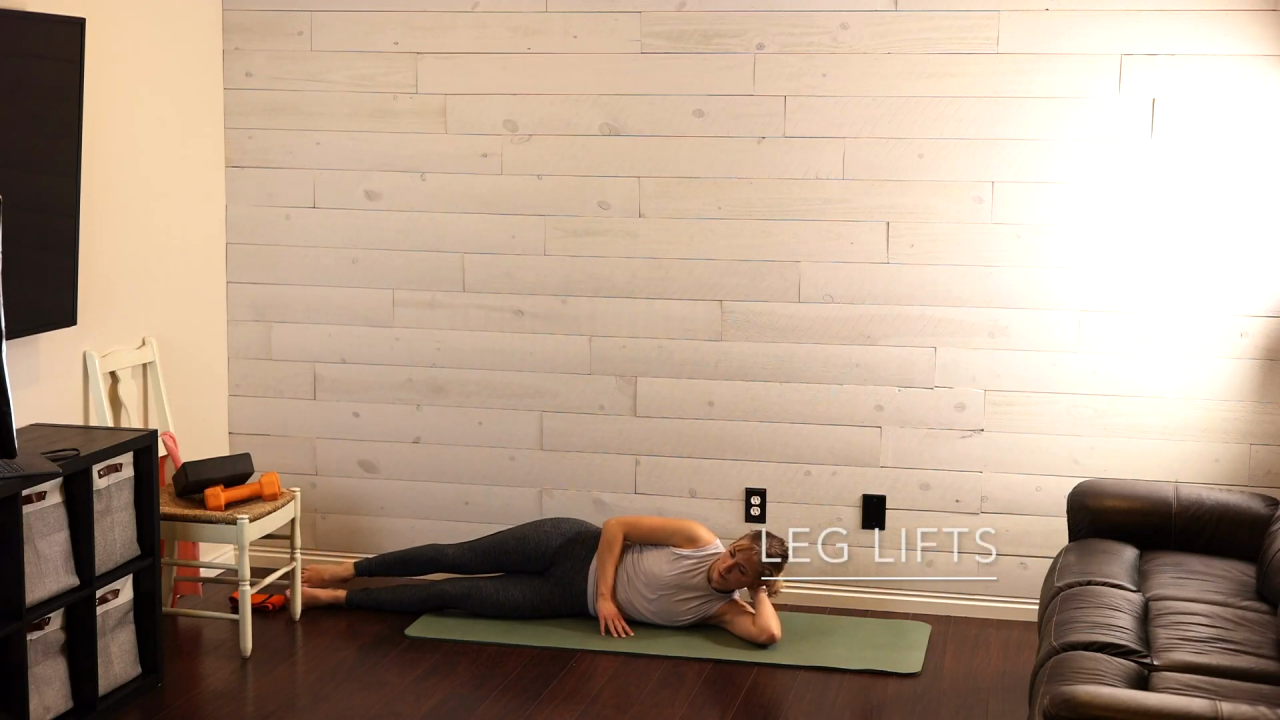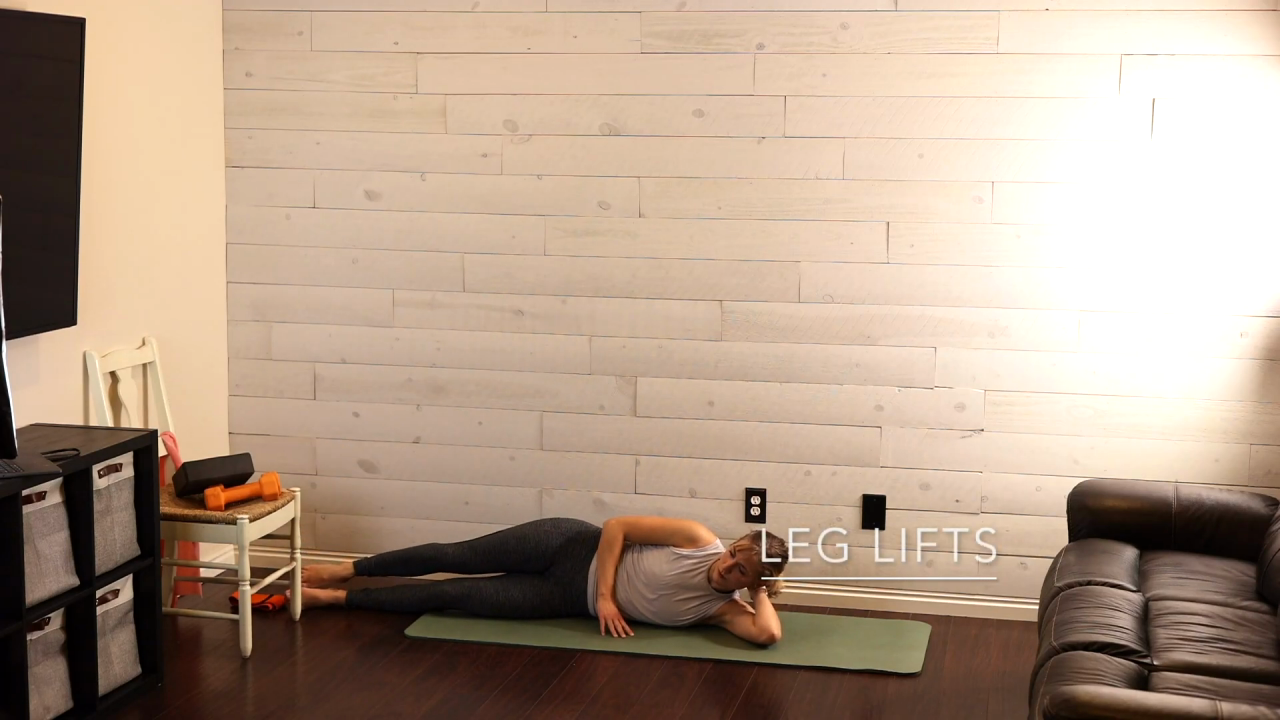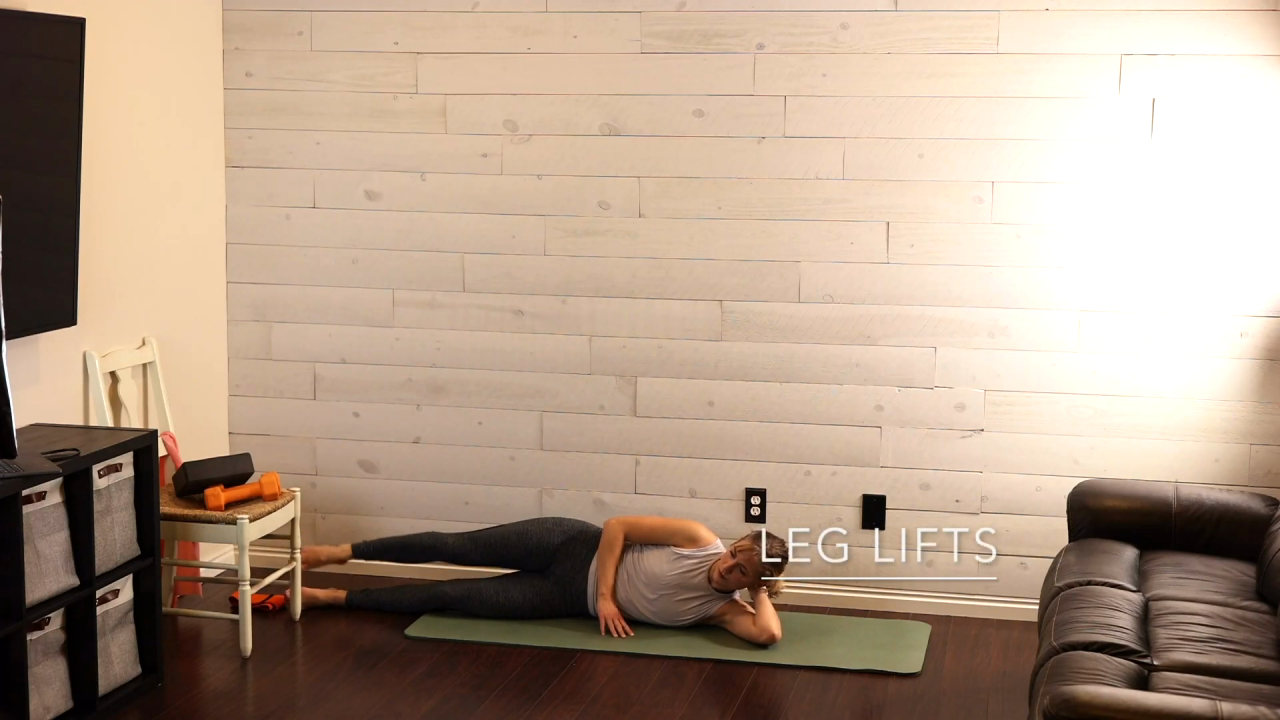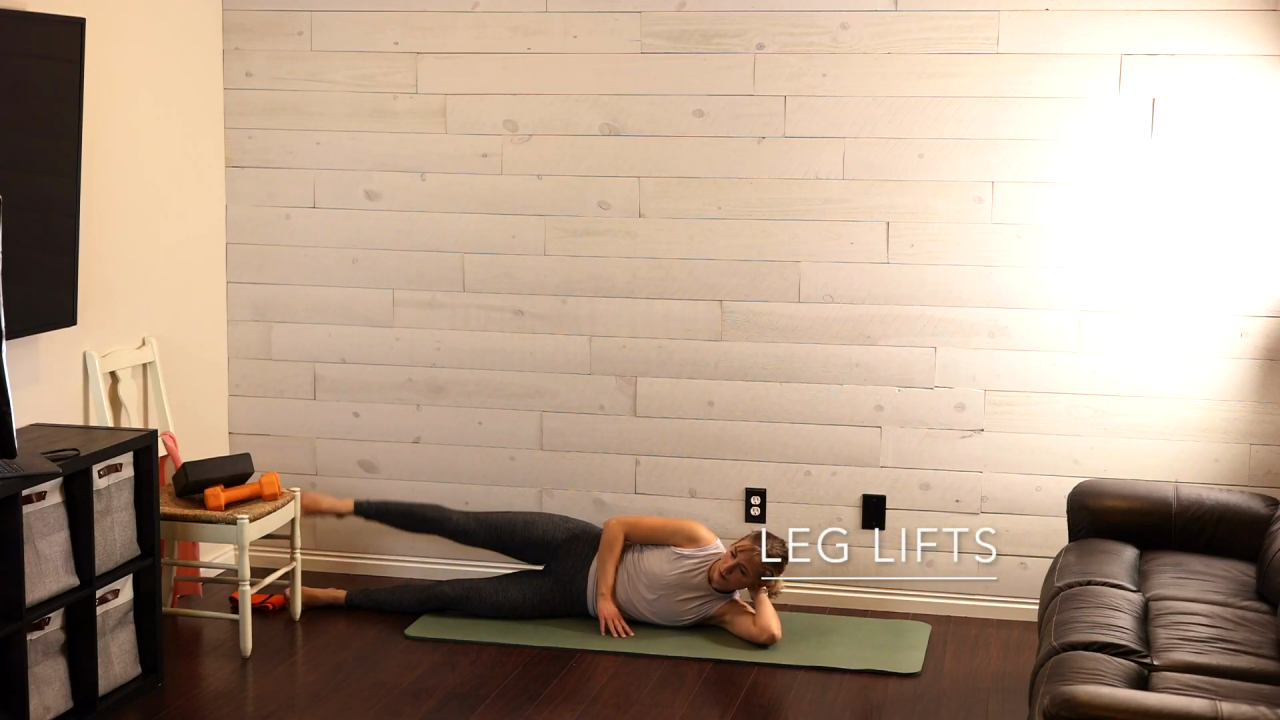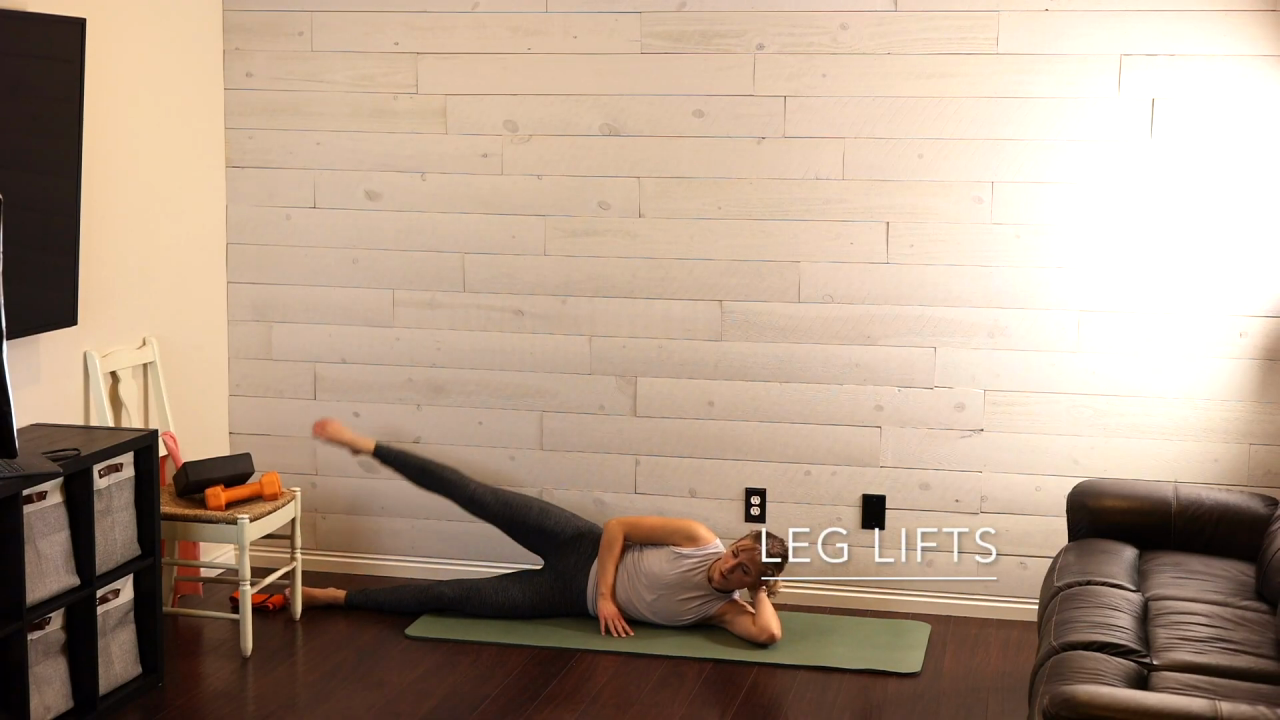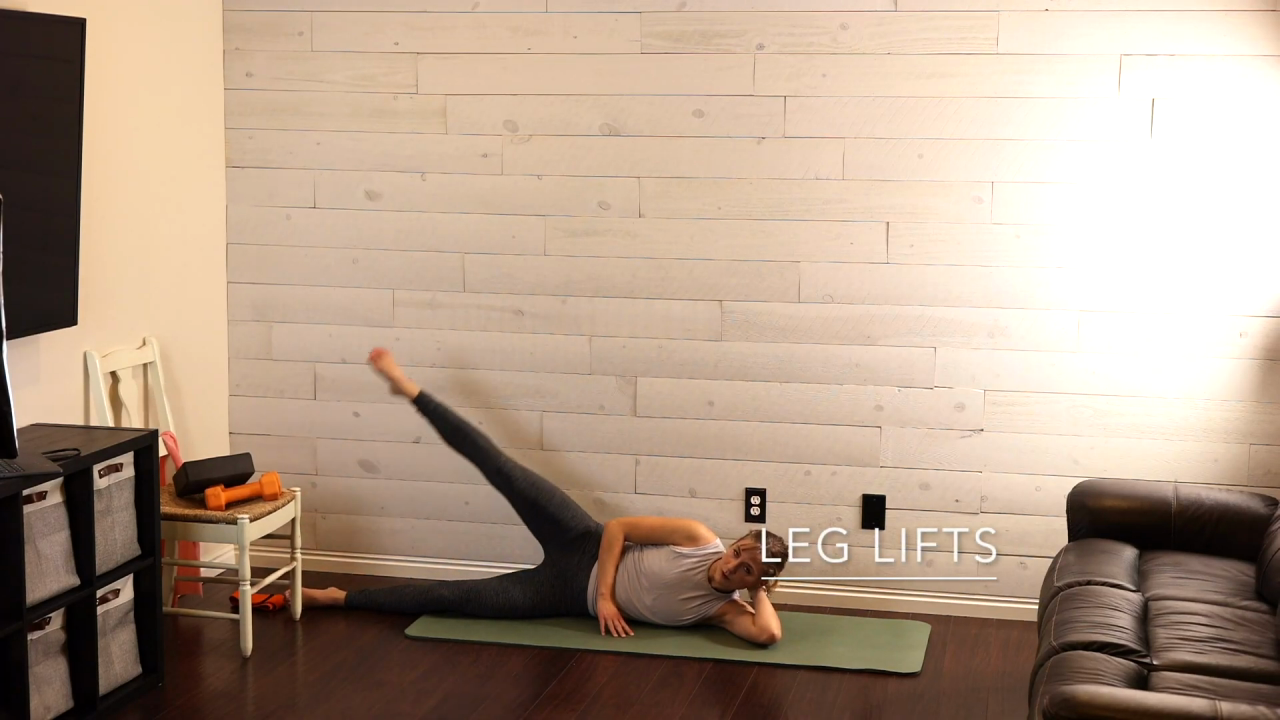
dt=0.1s
person 1, frame 1
left shoulder: (723, 608)
right shoulder: (698, 539)
left elbow: (768, 632)
right elbow: (616, 525)
left wrist: (760, 588)
right wrist: (606, 593)
left hip: (572, 597)
right hip: (574, 548)
left knee: (453, 595)
right knee: (457, 558)
left ankle: (337, 596)
right ankle: (346, 570)
person 1, frame 2
left shoulder: (722, 608)
right shoulder: (699, 540)
left elbow: (768, 634)
right elbow: (616, 525)
left wrist: (761, 589)
right wrist: (607, 592)
left hip: (574, 599)
right hip: (575, 549)
left knee: (452, 594)
right knee: (454, 558)
left ankle: (336, 597)
right ankle: (346, 568)
person 1, frame 3
left shoulder: (723, 608)
right shoulder: (700, 540)
left elbow: (769, 634)
right elbow: (617, 525)
left wrist: (761, 589)
right wrist: (606, 593)
left hip: (572, 598)
right hip: (574, 548)
left knee: (452, 595)
right knee: (455, 547)
left ankle: (335, 597)
right ankle: (342, 552)
person 1, frame 4
left shoulder: (729, 606)
right shoulder: (698, 540)
left elbow: (766, 627)
right elbow: (618, 526)
left wrist: (765, 593)
right wrist: (606, 592)
left hip: (573, 601)
right hip: (580, 554)
left knee: (453, 594)
right knee: (463, 527)
left ankle: (338, 596)
right ankle: (345, 507)
person 1, frame 5
left shoulder: (722, 607)
right shoulder: (699, 538)
left elbow: (769, 633)
right elbow: (616, 527)
left wrist: (760, 589)
right wrist: (605, 593)
left hip: (572, 598)
right hip: (579, 547)
left knee: (450, 598)
right knee: (477, 498)
left ankle: (335, 596)
right ankle: (366, 447)
person 1, frame 6
left shoulder: (724, 610)
right shoulder: (701, 539)
left elbow: (769, 633)
right elbow: (618, 528)
left wrist: (758, 596)
right wrist: (605, 594)
left hip: (573, 597)
right hip: (584, 555)
left knee: (457, 597)
right knee: (497, 467)
left ankle: (338, 598)
right ankle: (408, 389)
